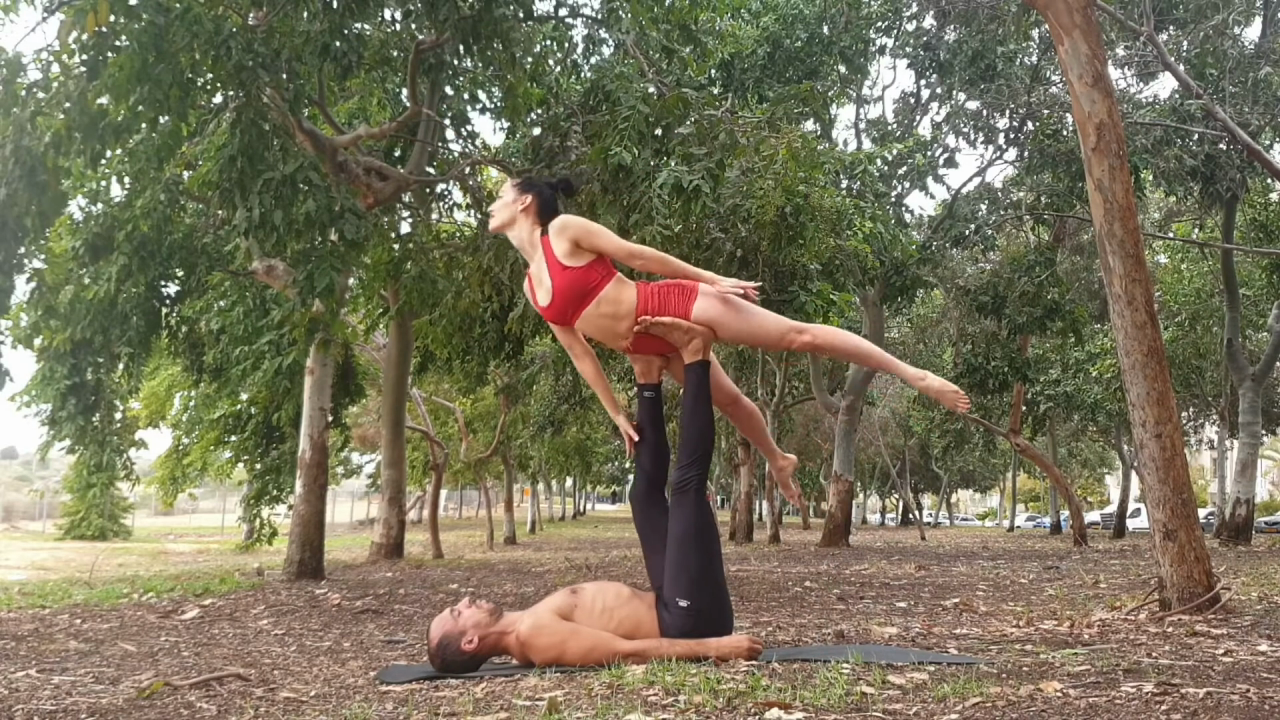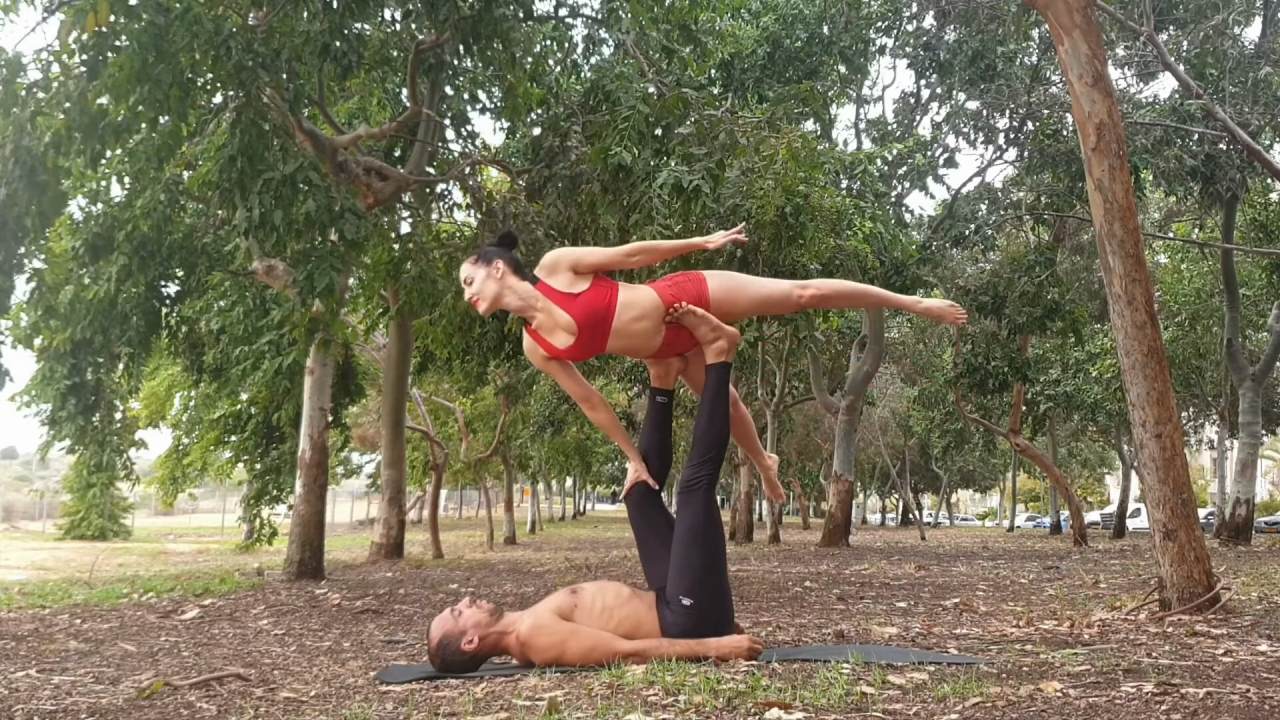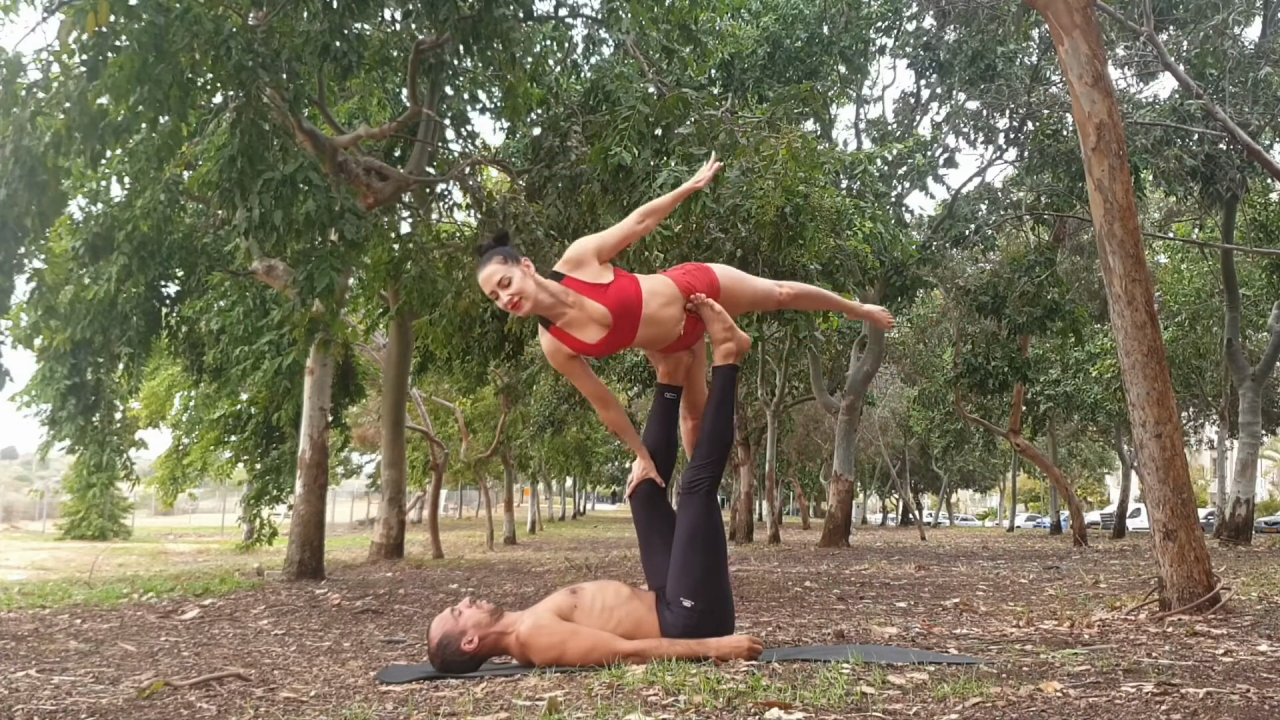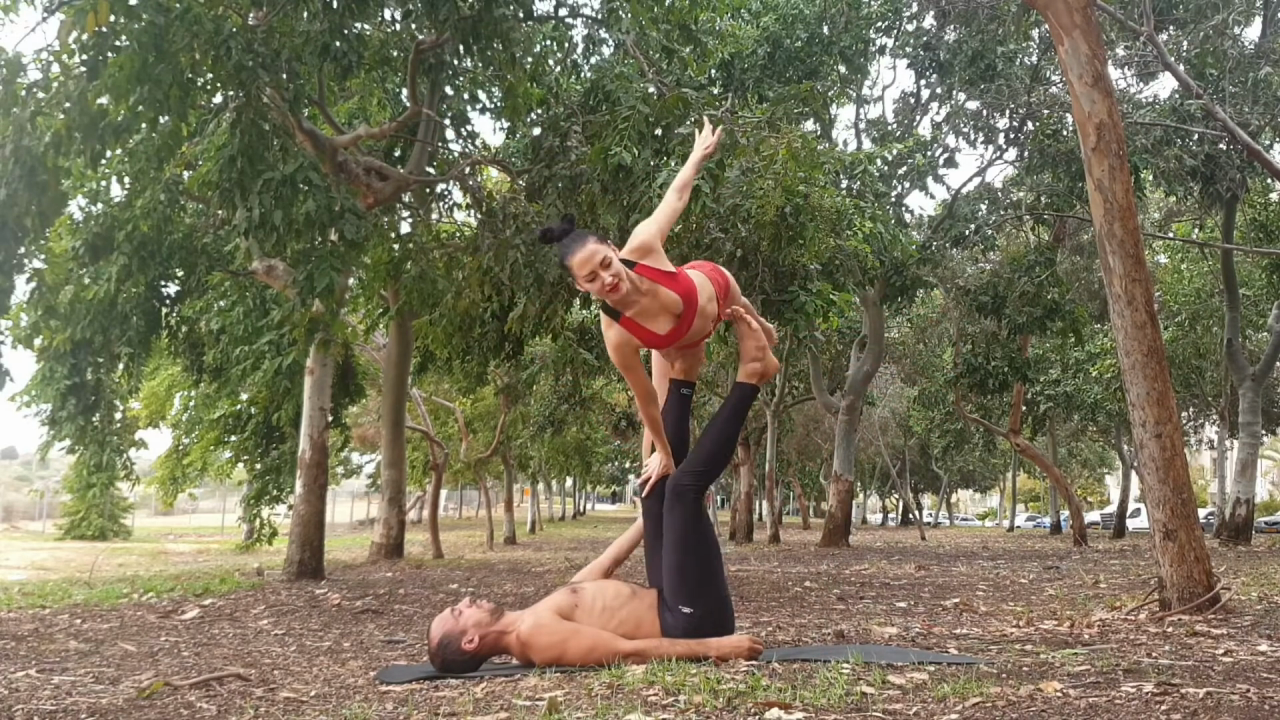
dt=0.5s
person 1, frame 1
left shoulder: (564, 229)
right shoulder: (531, 284)
left elbow: (637, 254)
right elbow: (579, 351)
left wrist: (714, 279)
right wrist: (617, 415)
left hip: (676, 306)
right hip: (655, 345)
left knee: (798, 334)
right knee: (728, 399)
left ankle: (912, 374)
right ankle: (777, 460)
person 1, frame 2
left shoulder: (555, 265)
right shoulder: (535, 347)
left elbow: (631, 254)
right elbow: (591, 402)
left wrist: (704, 241)
right wrist: (634, 458)
left hip: (689, 299)
right hip: (675, 346)
left knee: (804, 293)
right knee: (723, 402)
left ankle: (914, 303)
right ankle: (763, 464)
person 1, frame 3
left shoulder: (578, 258)
right shoulder: (554, 345)
left elbow: (639, 220)
right elbow: (604, 404)
left wrist: (692, 185)
right wrist: (642, 458)
left hip: (698, 288)
right hip: (677, 344)
left knee: (784, 294)
right knee: (693, 413)
left ankle: (858, 308)
person 1, frame 4
left shoulder: (640, 245)
right shoulder: (618, 336)
left elbow: (675, 196)
right elbow: (645, 400)
left wrist: (701, 153)
right wrist: (661, 451)
left hip: (711, 283)
right hip: (675, 346)
left knee: (741, 309)
right knee: (666, 410)
left ankle: (760, 325)
right ankle: (650, 498)
person 2, frame 1
left shoulder: (530, 624)
right shoulder: (532, 634)
right elbow: (628, 652)
right wrist: (712, 647)
left hip: (674, 612)
right hip: (689, 623)
left knee: (648, 494)
right knee: (687, 485)
left ankle: (648, 376)
right ankle: (694, 355)
person 2, frame 2
left shoulder: (529, 626)
right shoulder: (532, 634)
right elbow: (628, 653)
right wrist: (715, 646)
left hip: (678, 611)
right hip: (689, 623)
left knee: (640, 491)
right knee: (696, 483)
left ankle: (663, 380)
right ankle: (716, 357)
person 2, frame 3
left shoulder: (530, 623)
right shoulder: (532, 635)
right elbow: (628, 653)
right wrist: (714, 647)
left hip: (674, 609)
right hip: (691, 623)
left knee: (646, 487)
right knee: (698, 484)
left ankle: (670, 378)
right ankle: (724, 359)
person 2, frame 4
left shoulder: (531, 621)
right shoulder: (533, 635)
left elbow: (599, 573)
right elbow: (628, 653)
left wrist: (646, 522)
right wrist: (716, 647)
left hip: (679, 616)
right hip: (694, 620)
left knee: (664, 485)
right knee: (682, 488)
right ankle: (749, 376)
